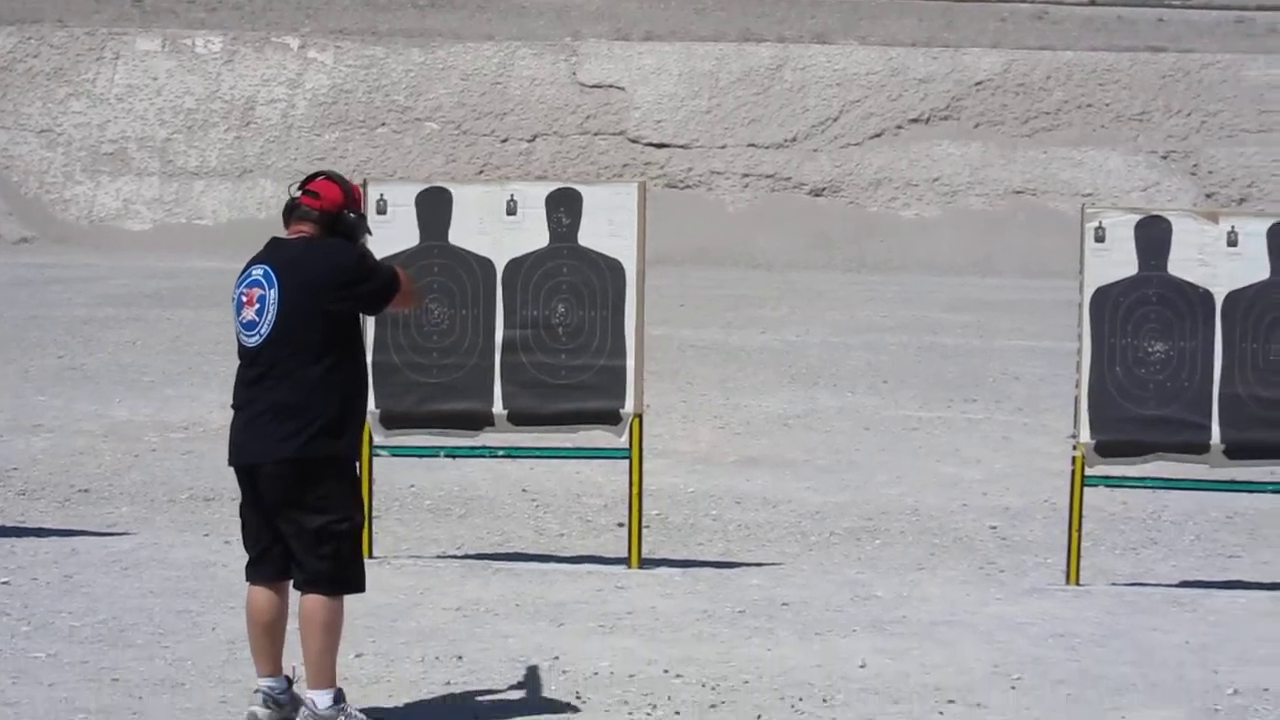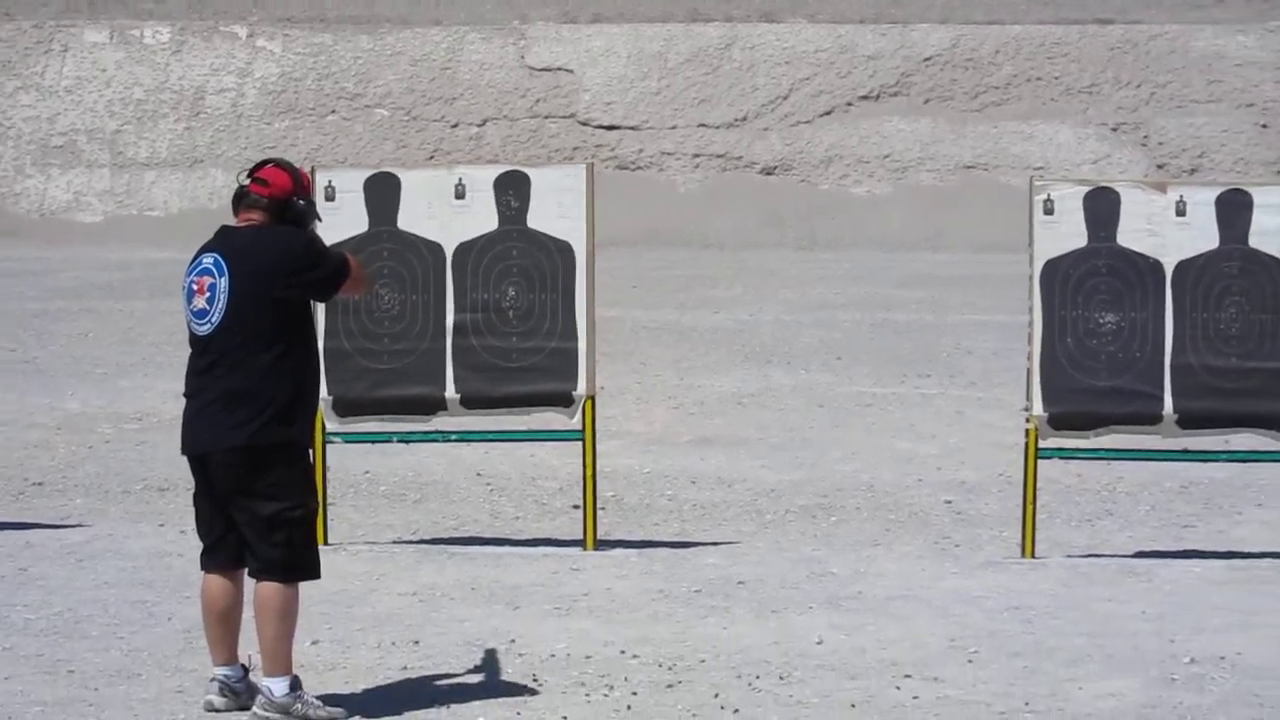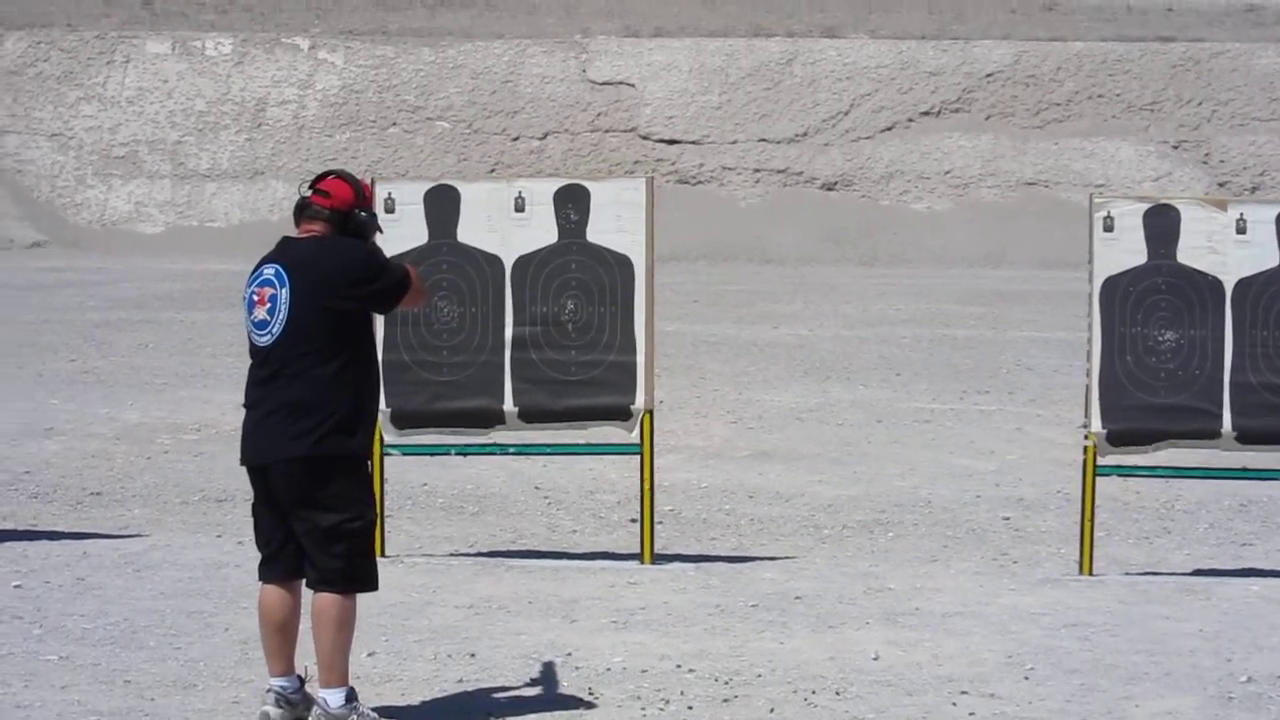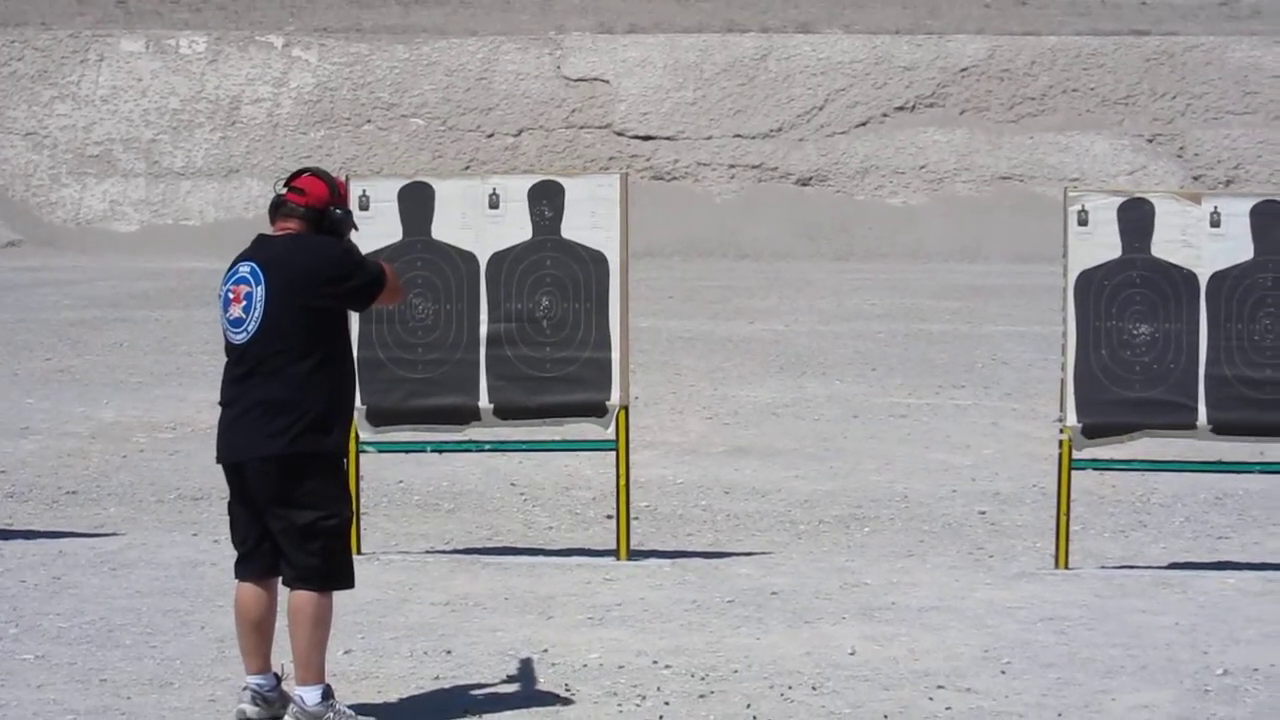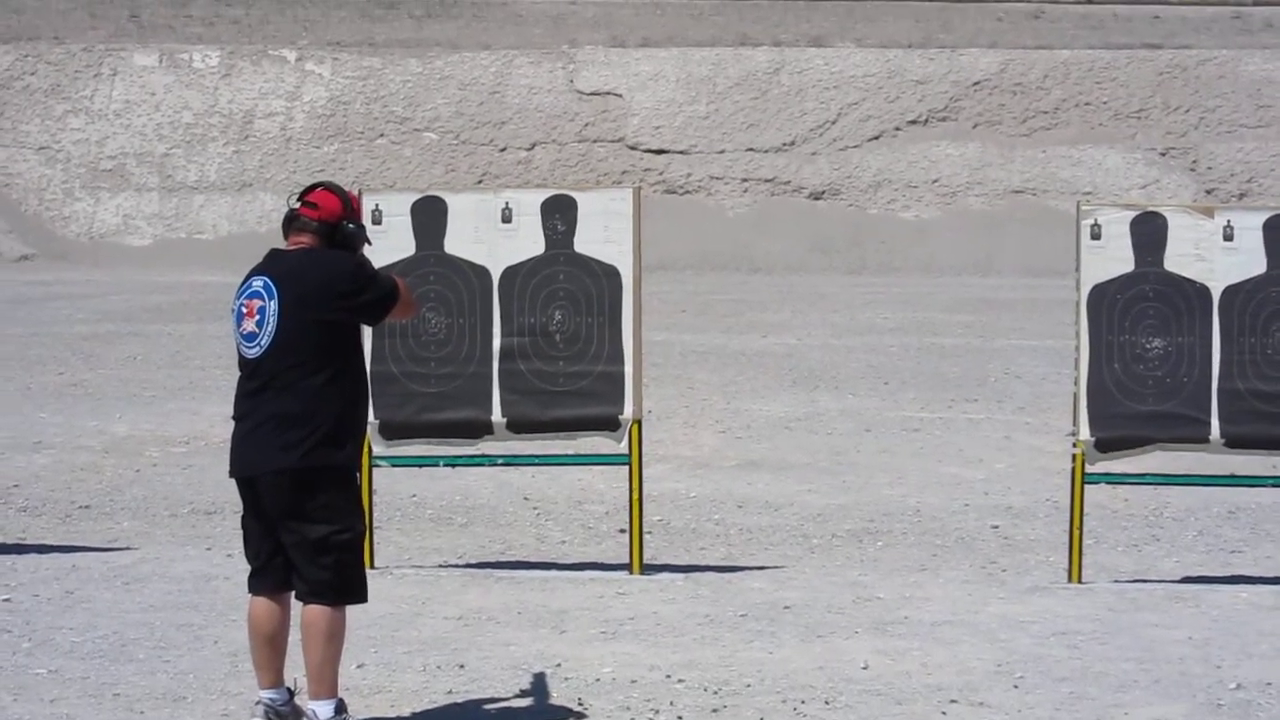
dt=0.3s
person 1, frame 1
left shoulder: (255, 266)
right shoulder: (335, 260)
right elbow: (406, 294)
right wrist: (364, 258)
left hip: (253, 447)
right hip: (310, 451)
left knee: (267, 571)
right knee: (323, 576)
person 1, frame 2
left shoulder: (205, 255)
right shoulder: (285, 247)
right elbow: (355, 280)
right wrist: (312, 244)
left hip: (205, 434)
right hip: (262, 438)
left knee: (221, 560)
right knee: (277, 564)
person 1, frame 3
left shoulder: (267, 266)
right shoulder: (346, 259)
right elbow: (415, 293)
right wrist: (375, 257)
left hip: (265, 445)
right hip: (322, 449)
left knee: (279, 571)
right knee: (336, 574)
person 1, frame 4
left shoulder: (242, 263)
right shoulder: (321, 256)
right elbow: (391, 290)
right wrist: (350, 255)
left hip: (240, 442)
right hip: (297, 446)
left knee: (255, 569)
right knee: (312, 573)
person 1, frame 5
left shoulder: (255, 279)
right shoulder: (335, 272)
right elbow: (403, 305)
right wrist: (365, 268)
left hip: (254, 457)
right hip: (310, 461)
left knee: (269, 582)
right knee: (325, 587)
